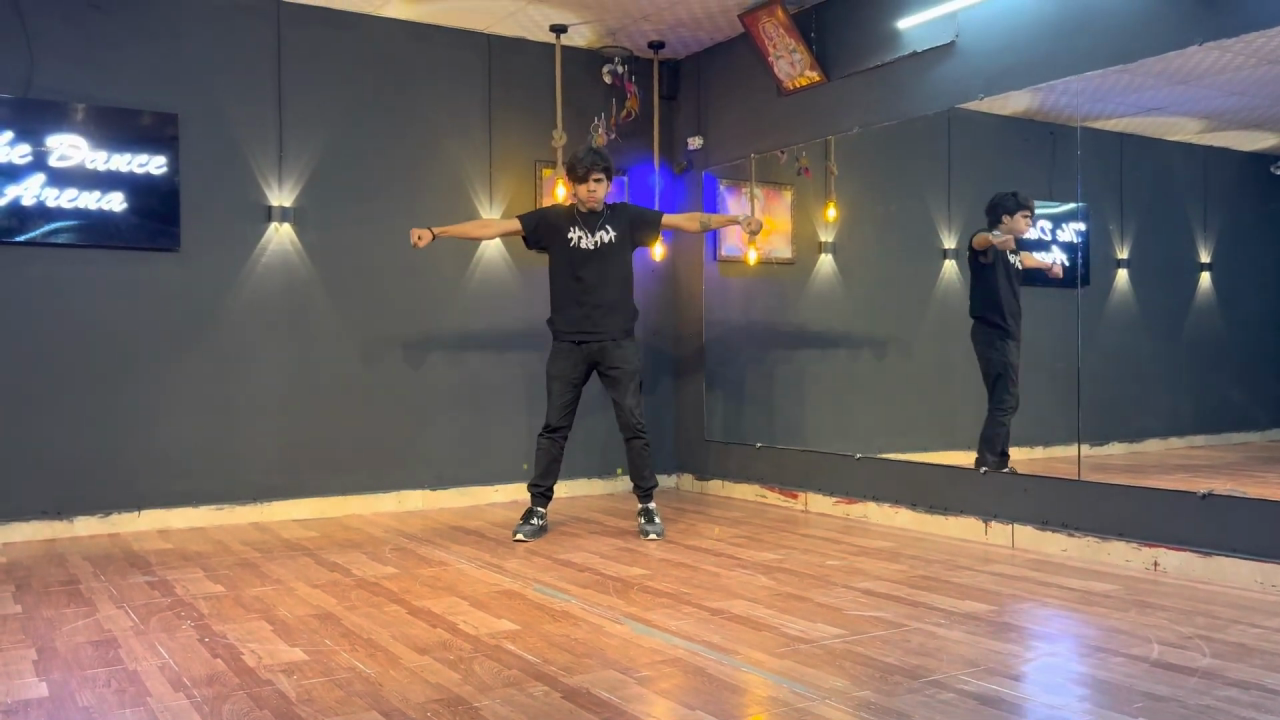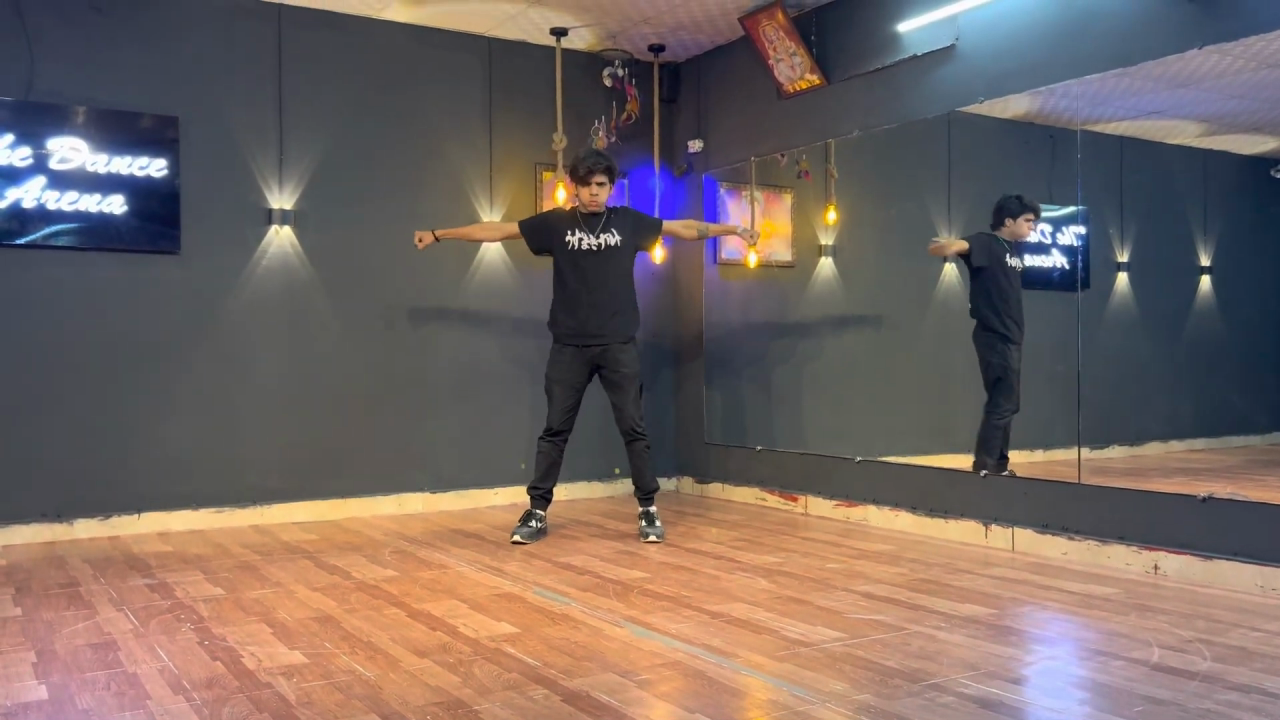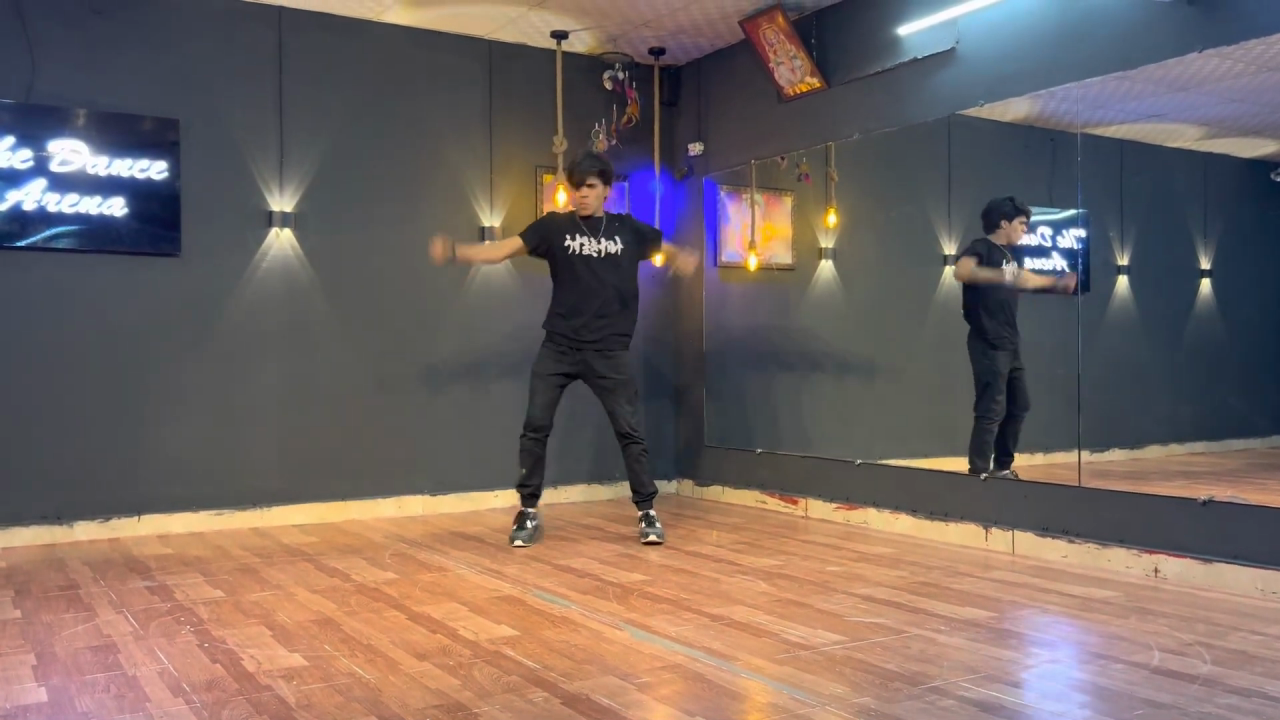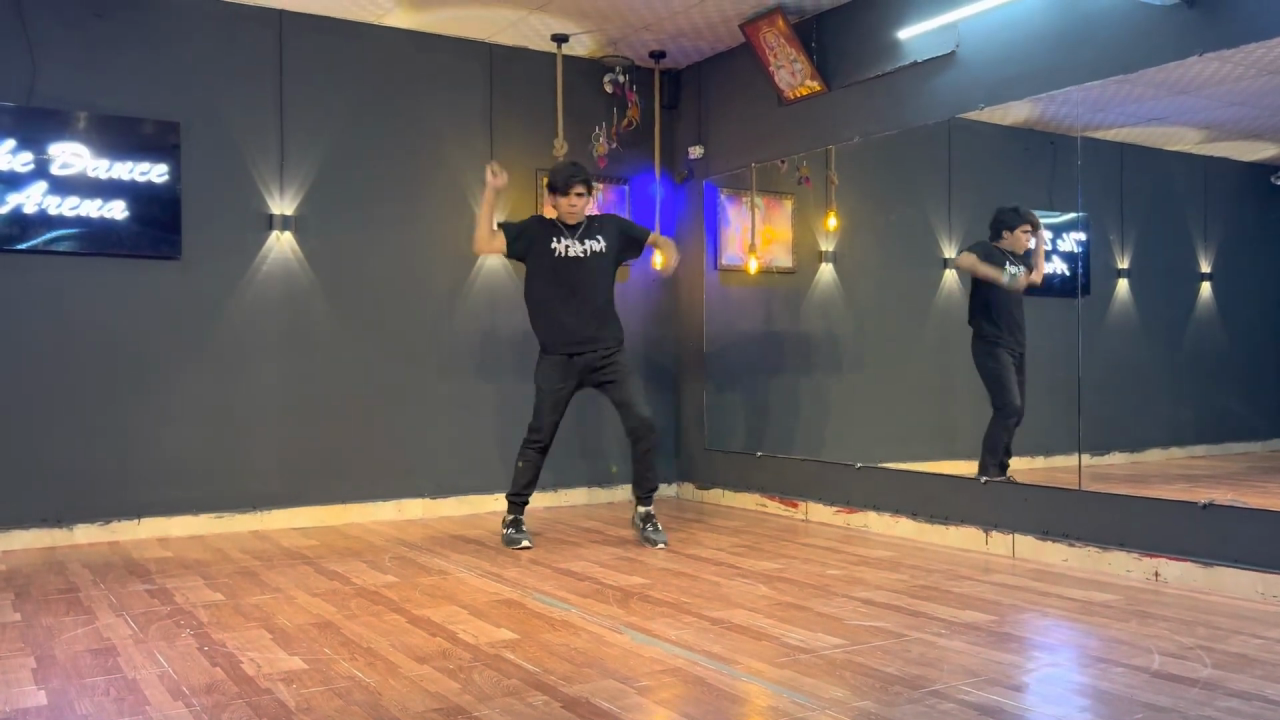
dt=0.4s
person 1, frame 1
left shoulder: (627, 216)
right shoulder: (553, 219)
left elbow: (686, 221)
right elbow: (494, 227)
left wrist: (736, 219)
right wrist: (434, 231)
left hip: (618, 341)
right hip: (568, 342)
left knee: (633, 425)
right knee: (554, 426)
left ankle: (647, 506)
right ankle: (538, 509)
person 1, frame 2
left shoulder: (628, 220)
right shoulder: (556, 222)
left elbow: (683, 228)
right elbow: (497, 230)
left wrist: (733, 229)
right wrist: (439, 234)
left hip: (619, 344)
right hip: (570, 346)
left knee: (633, 428)
right knee: (555, 429)
left ankle: (648, 509)
right ankle: (537, 511)
person 1, frame 3
left shoulder: (629, 229)
right shoulder: (554, 226)
left elbow: (669, 249)
right elbow: (502, 249)
left wrist: (685, 259)
right wrist: (454, 252)
left hip: (610, 350)
right hip: (560, 347)
left knee: (629, 431)
right knee: (536, 425)
left ankle: (647, 512)
right ankle: (528, 512)
person 1, frame 4
left shoulder: (611, 227)
right shoulder: (535, 231)
left elbow: (659, 240)
right elbow: (482, 245)
left wrist: (669, 253)
right wrist: (491, 192)
left hip: (608, 352)
right hip: (559, 357)
left knee: (642, 424)
right knee: (538, 437)
left ankle: (645, 511)
right ankle: (514, 517)
person 2, frame 1
left shoulder: (1011, 246)
right shoulder: (993, 242)
left elbow: (1023, 259)
right elbow: (978, 240)
left wrist: (1049, 265)
right wrist: (994, 237)
left hip: (1006, 334)
right hip: (993, 333)
left knee: (1006, 401)
right knee: (1003, 401)
left ankle: (999, 462)
right ankle: (986, 464)
person 2, frame 2
left shoulder: (1013, 247)
right shoulder: (986, 243)
right elbow: (960, 245)
right wrist: (945, 246)
left hip: (1010, 338)
right hip: (995, 337)
left knee: (1007, 405)
right knee: (1001, 404)
left ankle: (999, 465)
right ankle: (984, 467)
person 2, frame 3
left shoulder: (1006, 253)
right shoulder: (981, 248)
left elbow: (1023, 279)
right elbow: (962, 272)
left wrist: (1056, 282)
right wrist: (1002, 276)
left hip: (1009, 342)
right hip: (988, 343)
left knee: (1019, 406)
right knee: (991, 410)
left ankle: (1002, 465)
right ankle: (979, 471)
person 2, frame 4
left shoulder: (1019, 258)
right shoulder: (985, 250)
left elbow: (1036, 276)
right elbow: (962, 261)
left wrist: (1040, 238)
right wrist: (1003, 277)
left hip: (1015, 347)
right hip: (992, 346)
left knee: (1015, 413)
right knee: (1008, 408)
left ankle: (999, 471)
right ankle: (986, 473)
